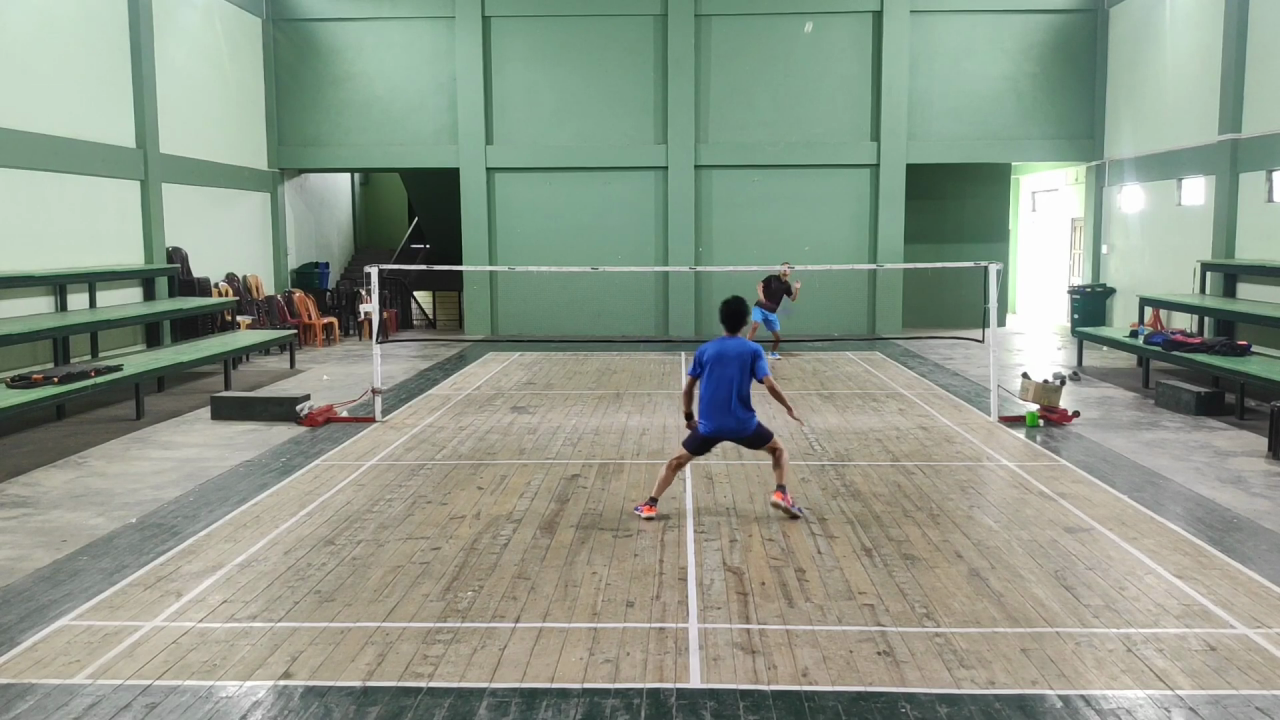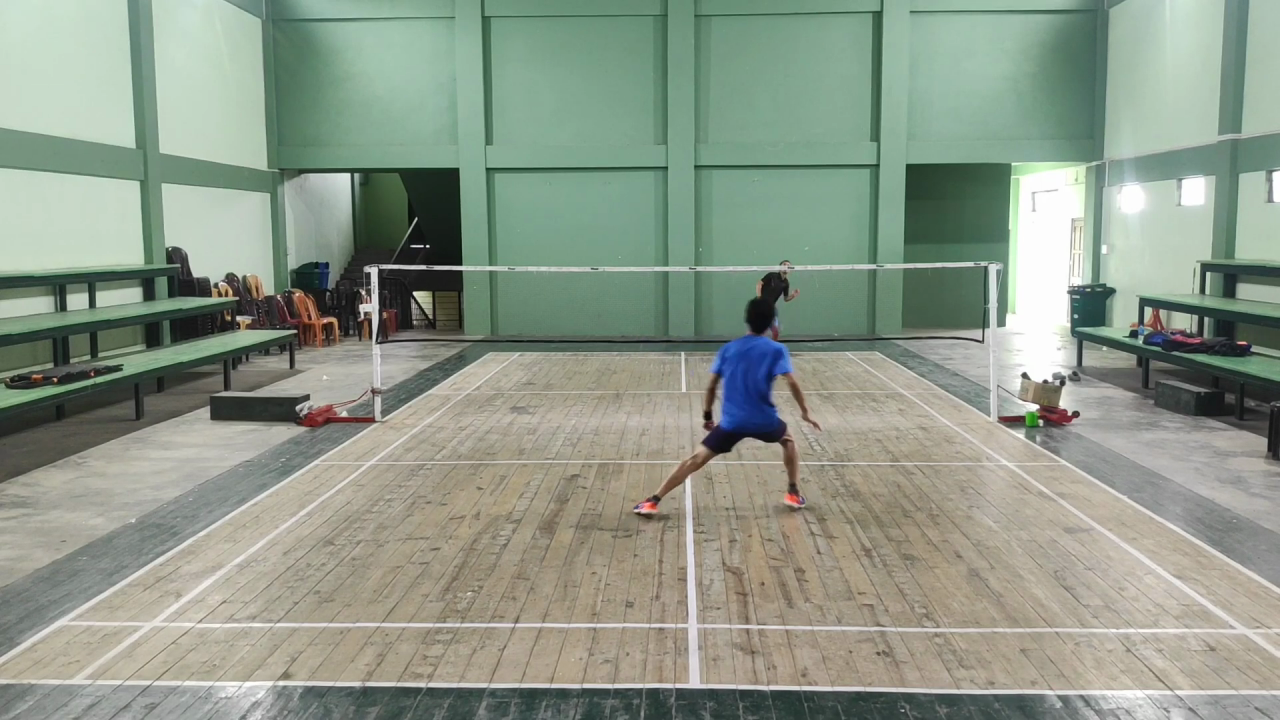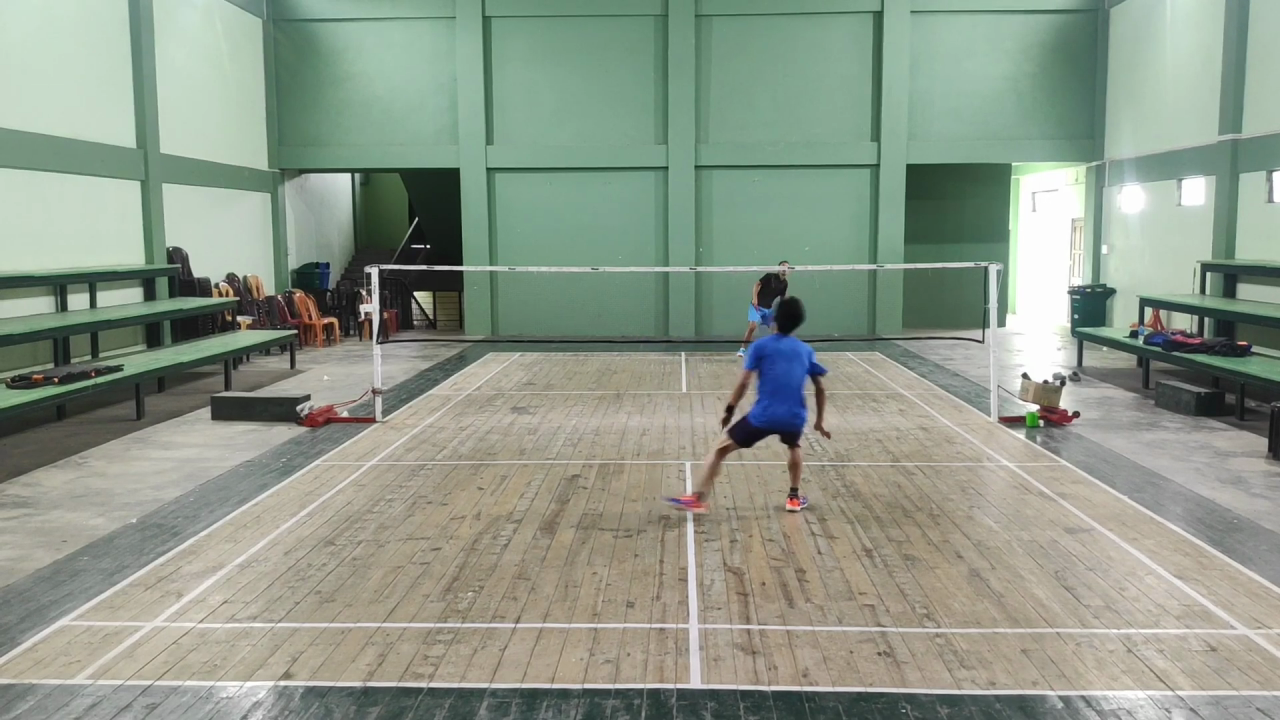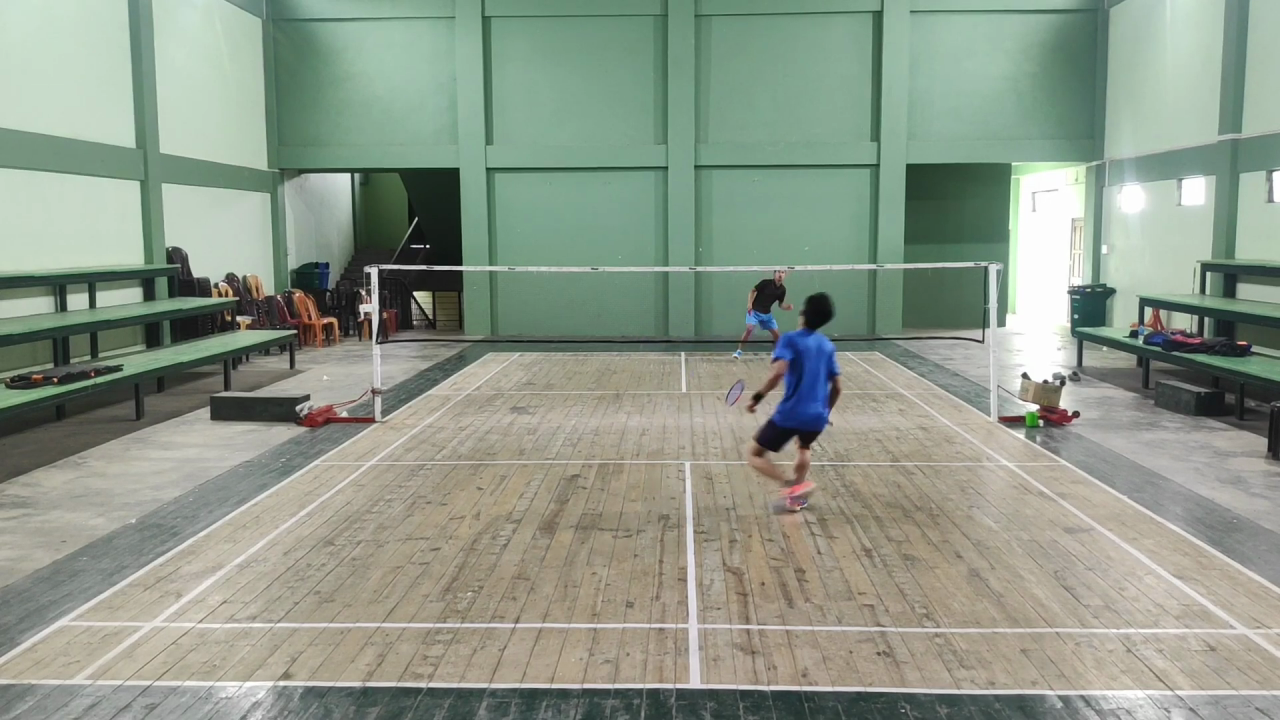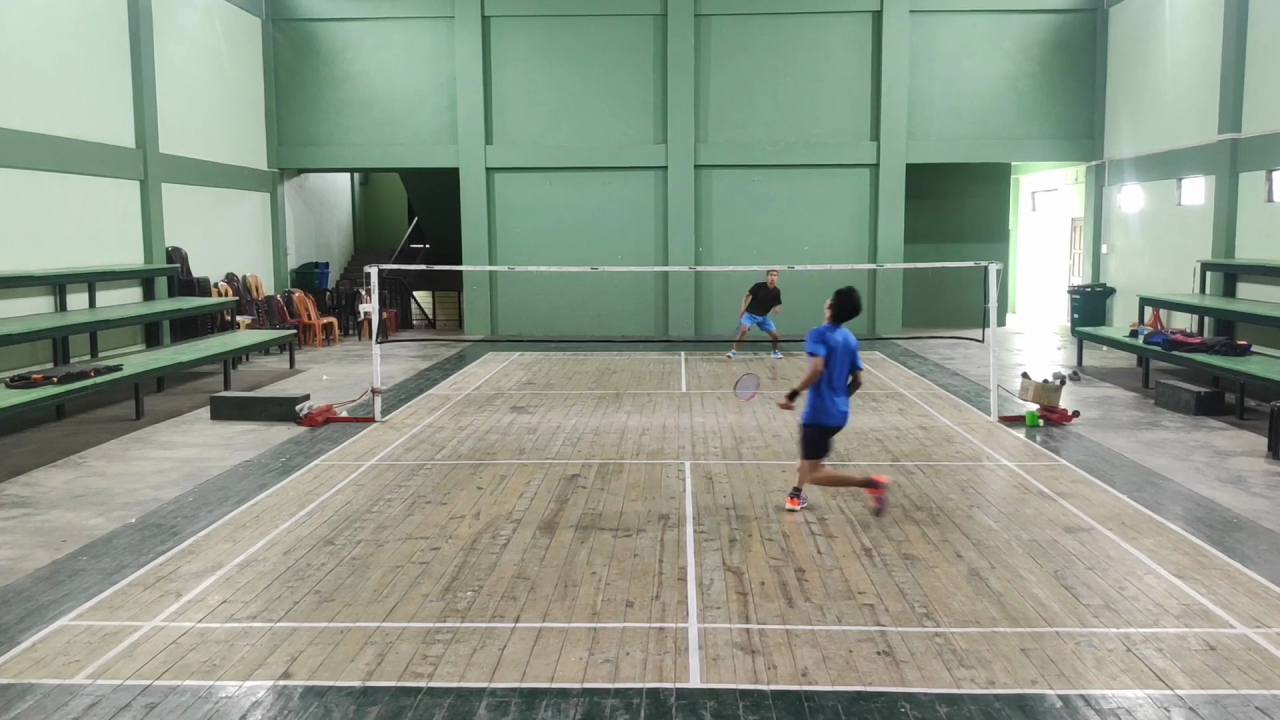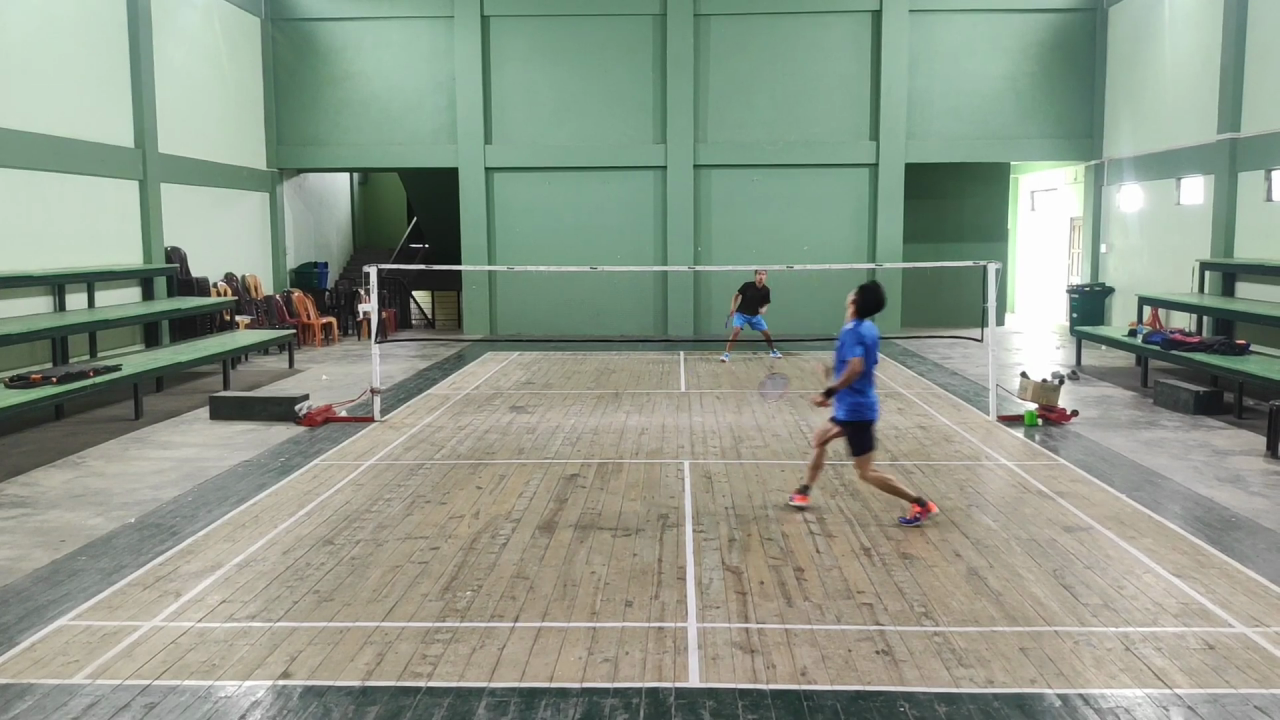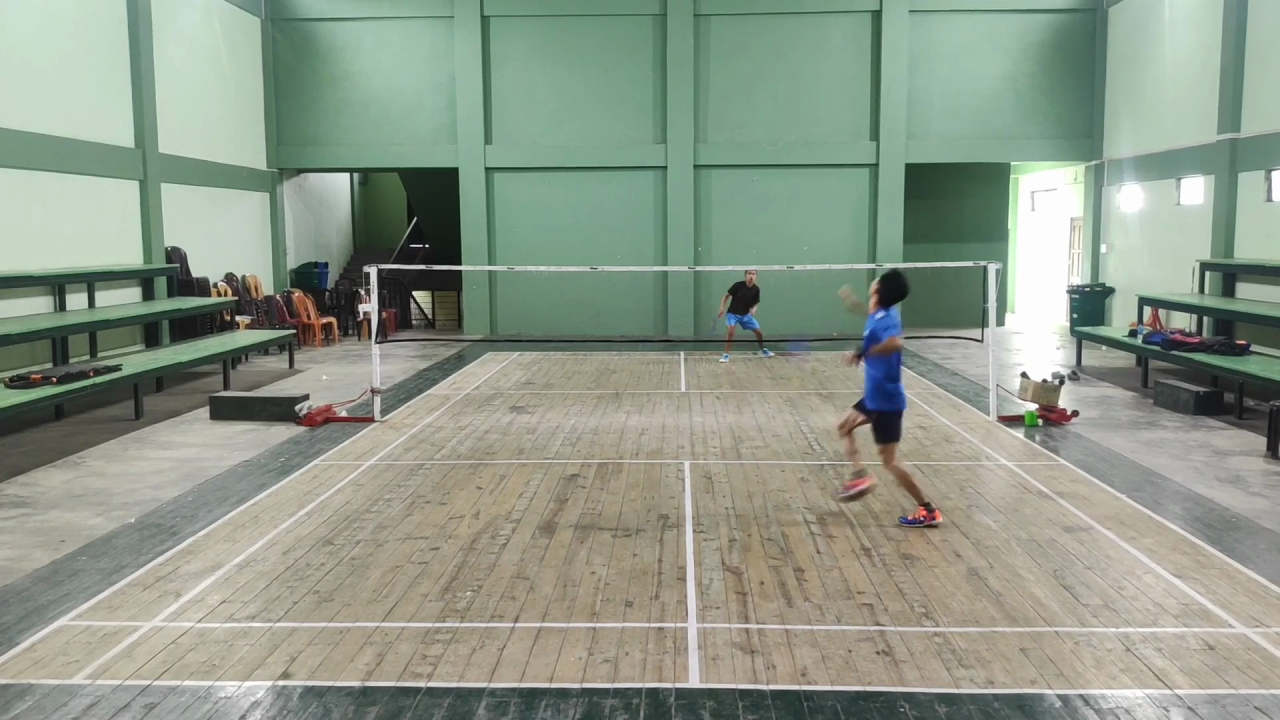
dt=0.1s
person 1, frame 1
left shoulder: (704, 351)
right shoulder: (753, 350)
left elbow: (688, 389)
right elbow: (770, 385)
left wrist: (688, 417)
right wrist: (789, 409)
left hip: (709, 425)
right hip: (743, 424)
left knee: (677, 462)
right knee: (778, 450)
left ankle: (650, 505)
right ankle: (781, 494)
person 1, frame 2
left shoulder: (730, 348)
right shoulder: (777, 350)
left elbow: (711, 387)
right elbow: (792, 383)
left wrist: (707, 417)
right wrist: (805, 413)
left hip: (733, 422)
right hip: (765, 420)
left knee: (695, 461)
right knee: (788, 441)
left ankle: (652, 502)
right ankle: (793, 494)
person 1, frame 3
left shoulder: (760, 346)
right shoulder: (805, 350)
left elbow: (744, 381)
right elbow: (820, 388)
left wrist: (729, 411)
right wrist: (819, 420)
left hip: (763, 416)
right hip: (794, 418)
left knee: (718, 452)
right knee: (794, 447)
left ankle: (699, 499)
right ankle: (794, 497)
person 1, frame 4
left shoulder: (790, 339)
right shoulder: (827, 346)
left elbow: (779, 372)
right elbow: (837, 388)
left wrist: (757, 397)
left hip: (791, 414)
right hip: (817, 417)
left knee: (754, 456)
right knee: (803, 449)
left ankle: (794, 486)
right ankle: (795, 497)
person 1, frame 5
left shoulder: (818, 334)
right shoulder: (849, 340)
left elbow: (816, 369)
right elbow: (857, 381)
left wrist: (792, 395)
left hip: (819, 413)
right hip: (839, 412)
left knee: (814, 474)
left ankle: (873, 484)
right ankle: (796, 496)
person 1, frame 6
left shoulder: (853, 334)
right shoulder: (868, 329)
left elbow: (855, 369)
left wrist: (828, 393)
left hip: (857, 411)
right hip: (851, 407)
left knee: (866, 472)
right knee: (819, 440)
left ankle: (921, 505)
right ankle: (803, 493)
person 1, frame 7
left shoulder: (885, 321)
right shoulder: (886, 314)
left elbow: (895, 344)
left wrist: (862, 353)
left hip: (886, 400)
right hip: (876, 396)
left knee: (889, 462)
right knee: (845, 428)
left ankle: (928, 511)
right ankle: (860, 476)
